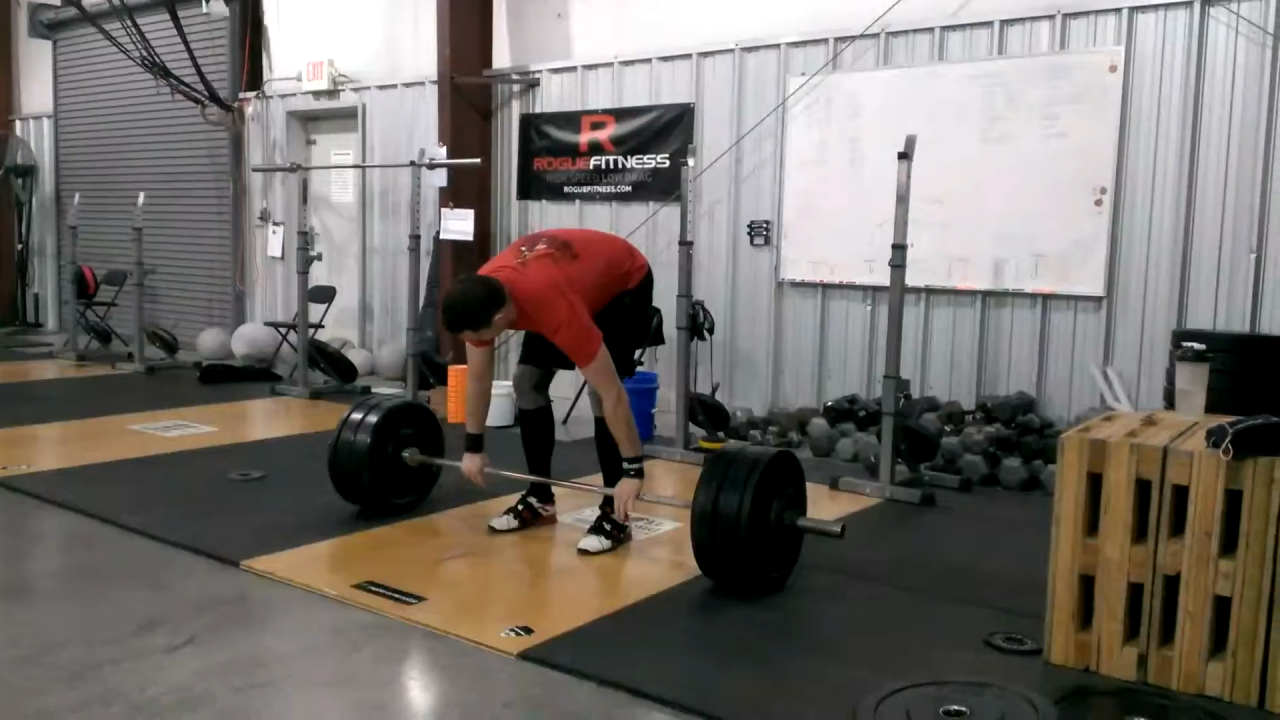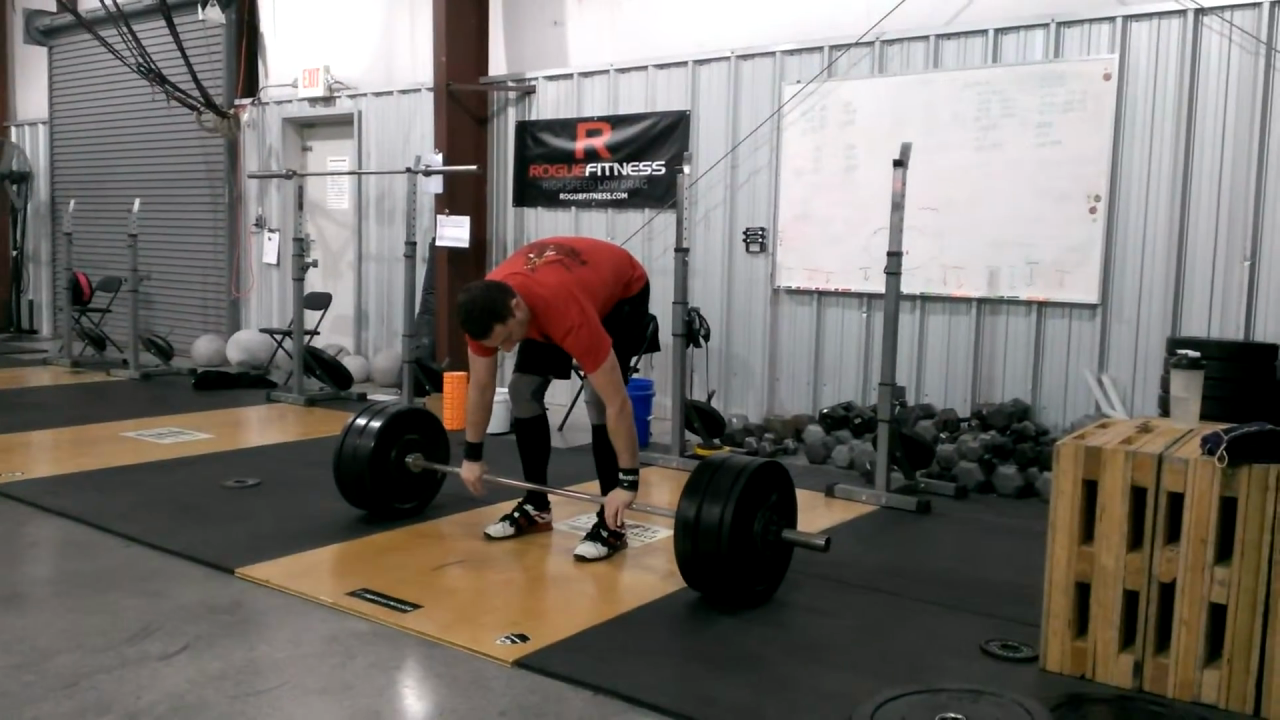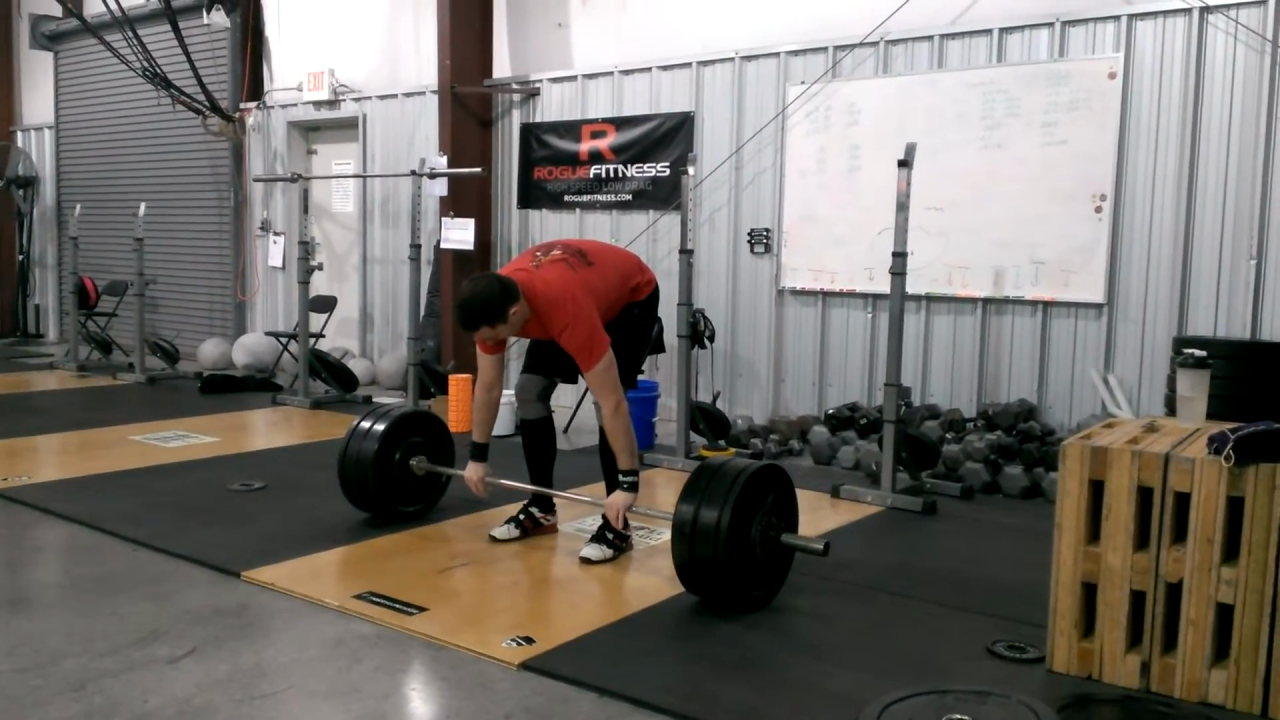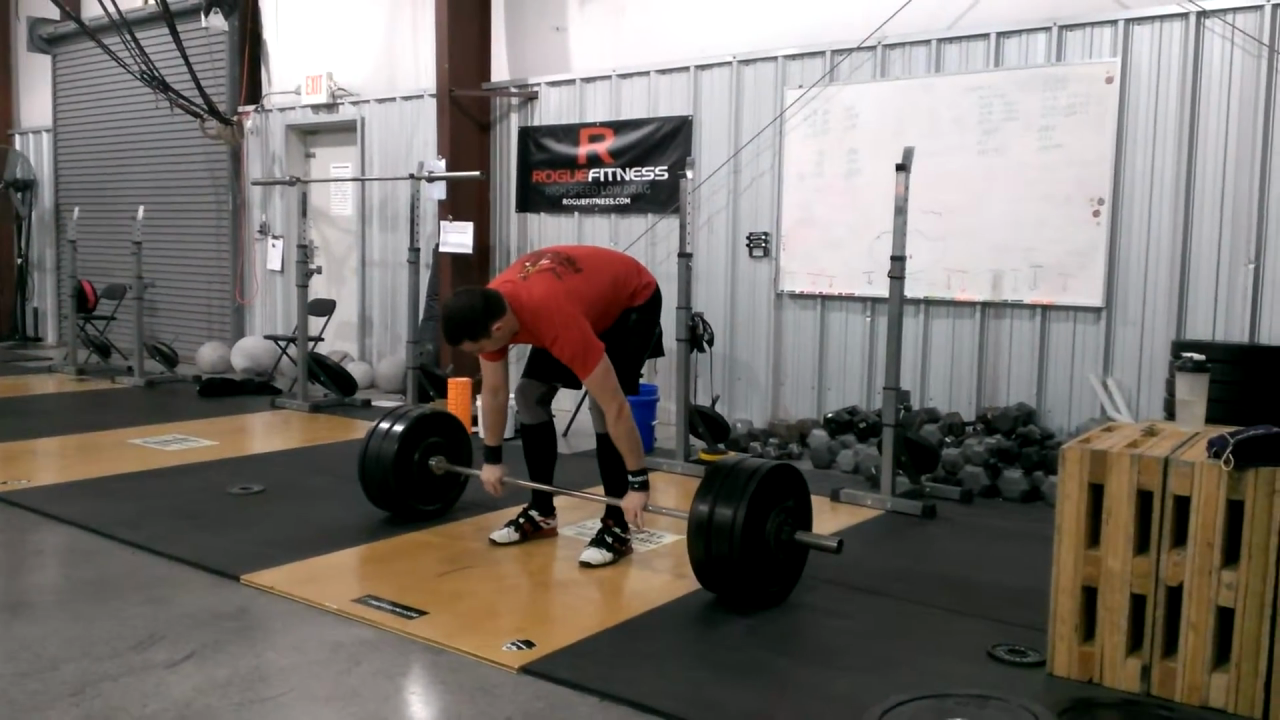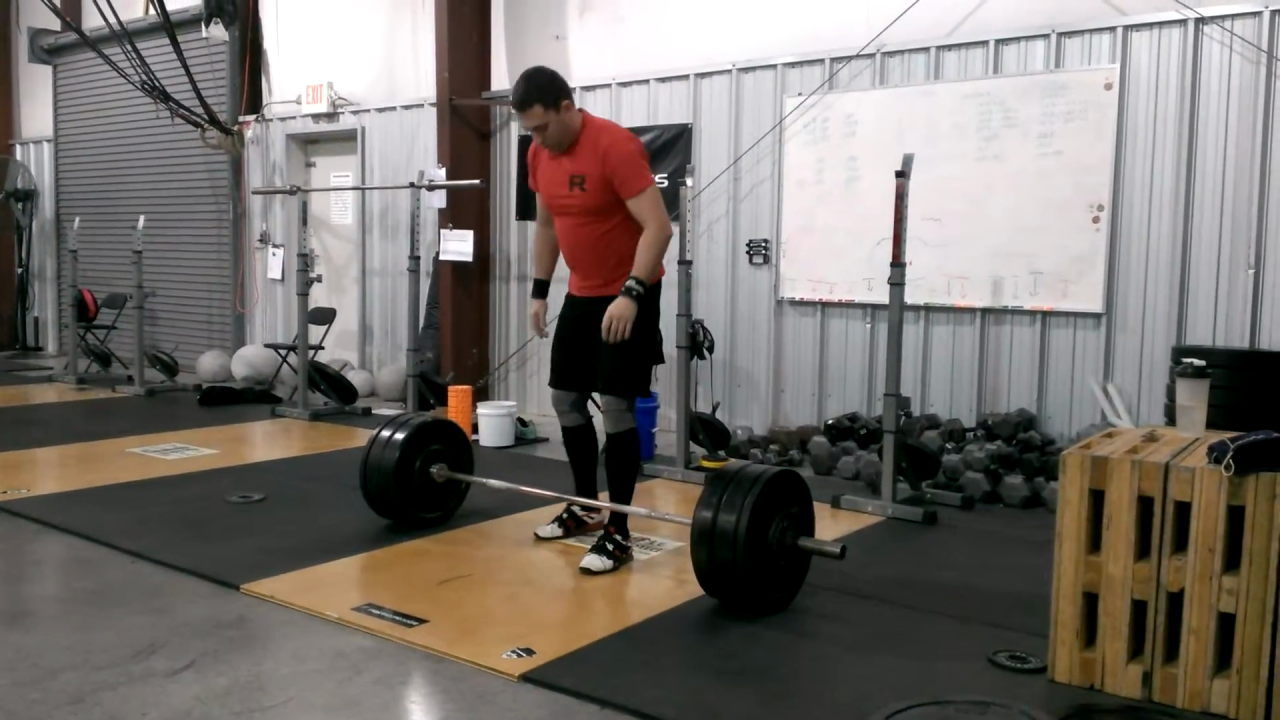
dt=1s
person 1, frame 1
left shoulder: (556, 309)
right shoulder: (480, 297)
left elbow: (612, 394)
right elbow: (478, 379)
left wrist: (633, 470)
right wrist: (473, 447)
left hip: (625, 283)
right hip: (574, 272)
left knee: (598, 391)
right knee: (527, 381)
left ankle: (614, 514)
right ankle: (539, 498)
person 1, frame 2
left shoulder: (568, 316)
right shoulder: (485, 309)
left elbow: (617, 402)
right elbow: (480, 387)
left wrist: (628, 482)
right wrist: (472, 456)
left hip: (623, 292)
left knee: (597, 397)
right knee: (523, 390)
left ankle: (611, 525)
right ankle: (536, 507)
person 1, frame 3
left shoulder: (569, 313)
right shoulder: (493, 303)
left elbow: (612, 403)
right elbow: (488, 386)
left wrist: (628, 483)
right wrist: (477, 457)
left hip: (632, 298)
left knee: (602, 398)
right knee: (529, 390)
left ankle: (617, 526)
right ankle: (541, 508)
person 1, frame 4
left shoulder: (558, 322)
right shoulder: (490, 309)
left elbow: (615, 407)
right elbow: (494, 392)
left wrist: (638, 484)
right wrist: (492, 458)
left hip: (634, 301)
right hip: (588, 293)
left knee: (600, 404)
right knee: (529, 395)
left ankle: (616, 527)
right ankle: (541, 512)
person 1, frame 5
left shoulder: (615, 147)
right shoulder: (540, 154)
left elbow: (658, 226)
left wrist: (631, 293)
right wrist: (540, 291)
left hip: (626, 298)
right hip: (582, 295)
left knee: (615, 406)
right knee: (565, 399)
left ankle: (618, 531)
right ankle: (586, 507)
